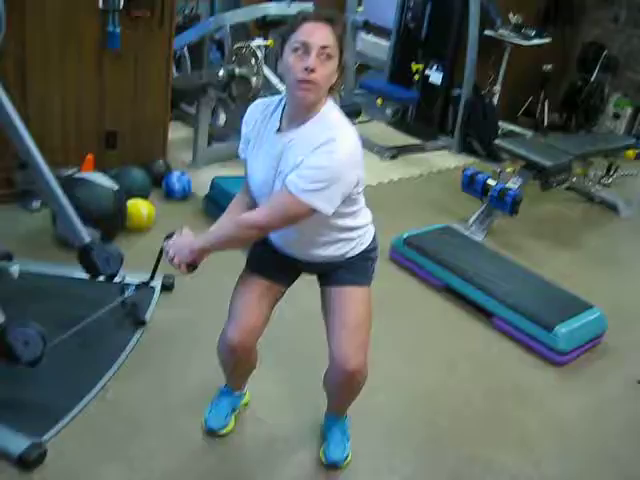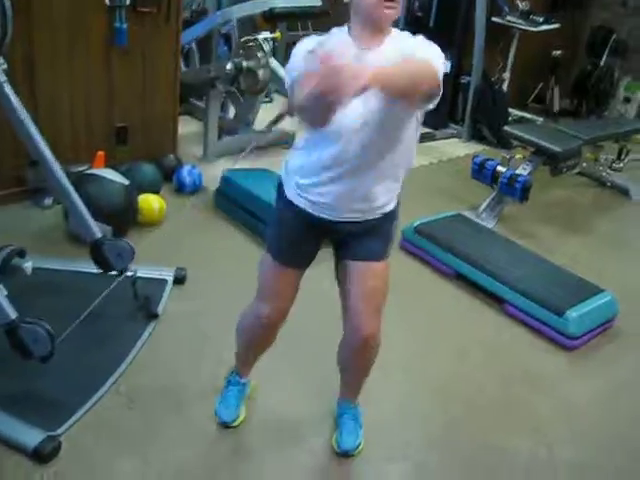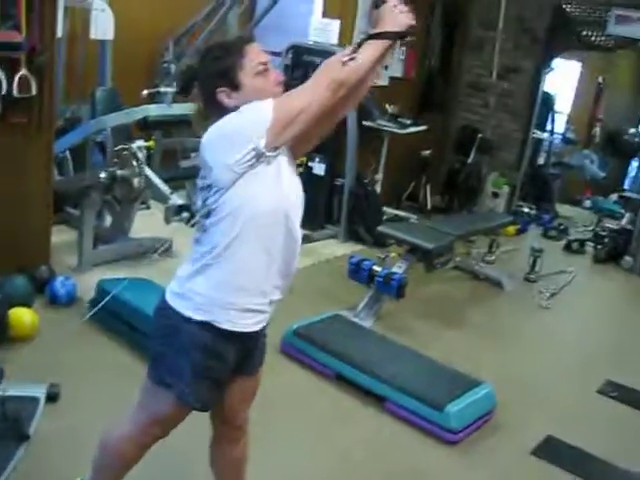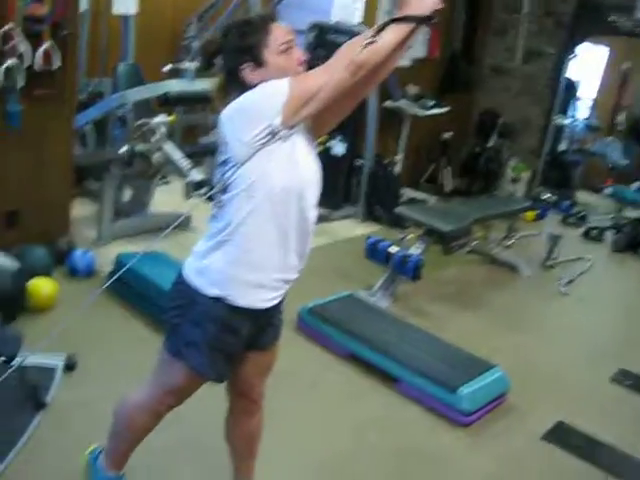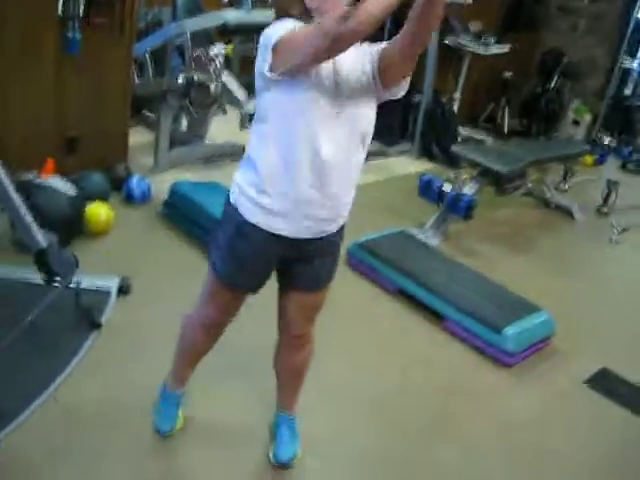
dt=0.5s
person 1, frame 1
left shoulder: (338, 146)
right shoulder: (259, 113)
left elbow: (263, 220)
right elbow: (250, 196)
left wrist: (198, 246)
right wrist: (201, 241)
left hip: (344, 252)
right hip: (281, 242)
left knee: (350, 365)
right knee: (236, 340)
left ankle: (336, 418)
right ankle: (234, 390)
person 1, frame 2
left shoulder: (421, 53)
right shoulder: (316, 50)
left elbow: (418, 82)
right elbow: (308, 106)
left wrist: (368, 74)
right wrist: (325, 89)
left hip: (371, 214)
right hip: (304, 202)
left knee: (364, 332)
right knee: (267, 312)
left ankle: (348, 405)
right ankle: (238, 378)
person 1, frame 3
left shoulder: (275, 144)
right shoulder: (231, 135)
left elbow: (340, 99)
right elbow: (330, 85)
left wrist: (386, 38)
left hip: (246, 323)
right hip: (201, 322)
left knee: (233, 425)
right knee: (151, 425)
person 1, frame 4
left shoulder: (294, 123)
right shoulder: (249, 112)
left elbow: (361, 80)
right elbow: (350, 66)
left hip: (264, 298)
right hip: (218, 296)
left knee: (249, 398)
right knee: (164, 394)
person 1, frame 5
left shoulder: (372, 61)
left elbow: (409, 48)
right elbow: (331, 39)
left hip: (321, 231)
right hip: (255, 217)
left knee: (297, 333)
right knee: (212, 315)
left ankle: (286, 418)
right ankle: (172, 388)
